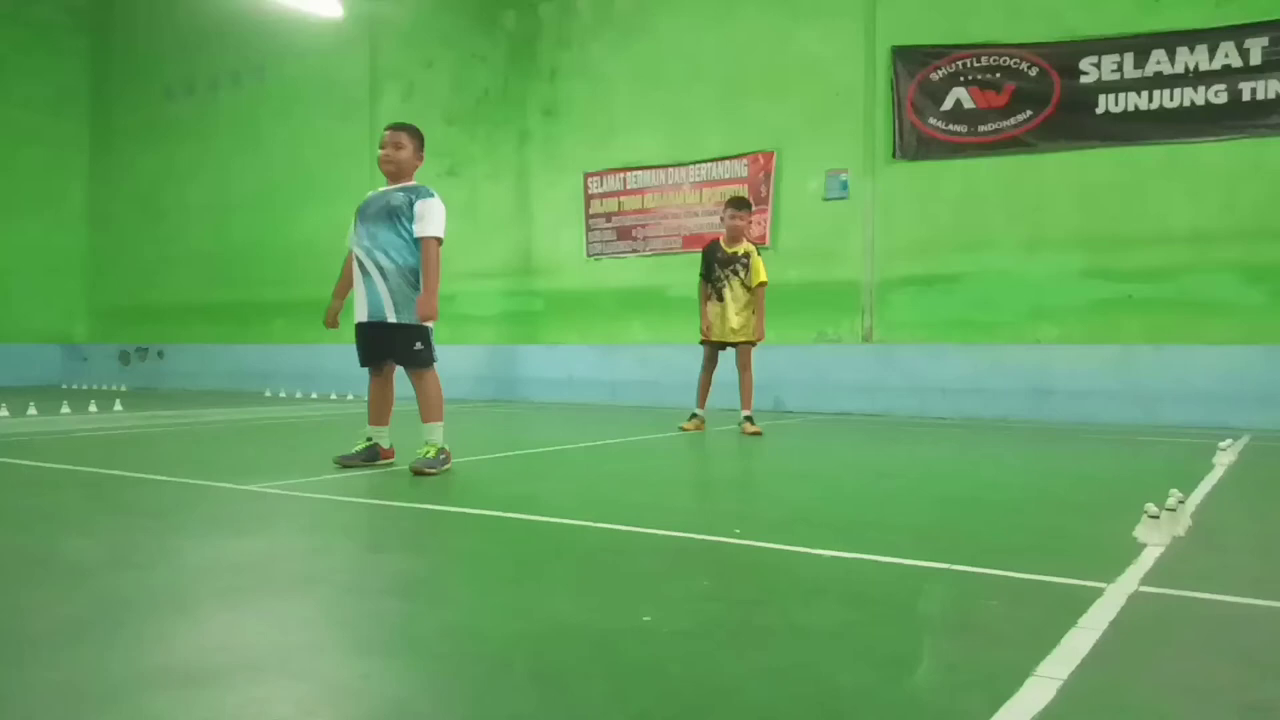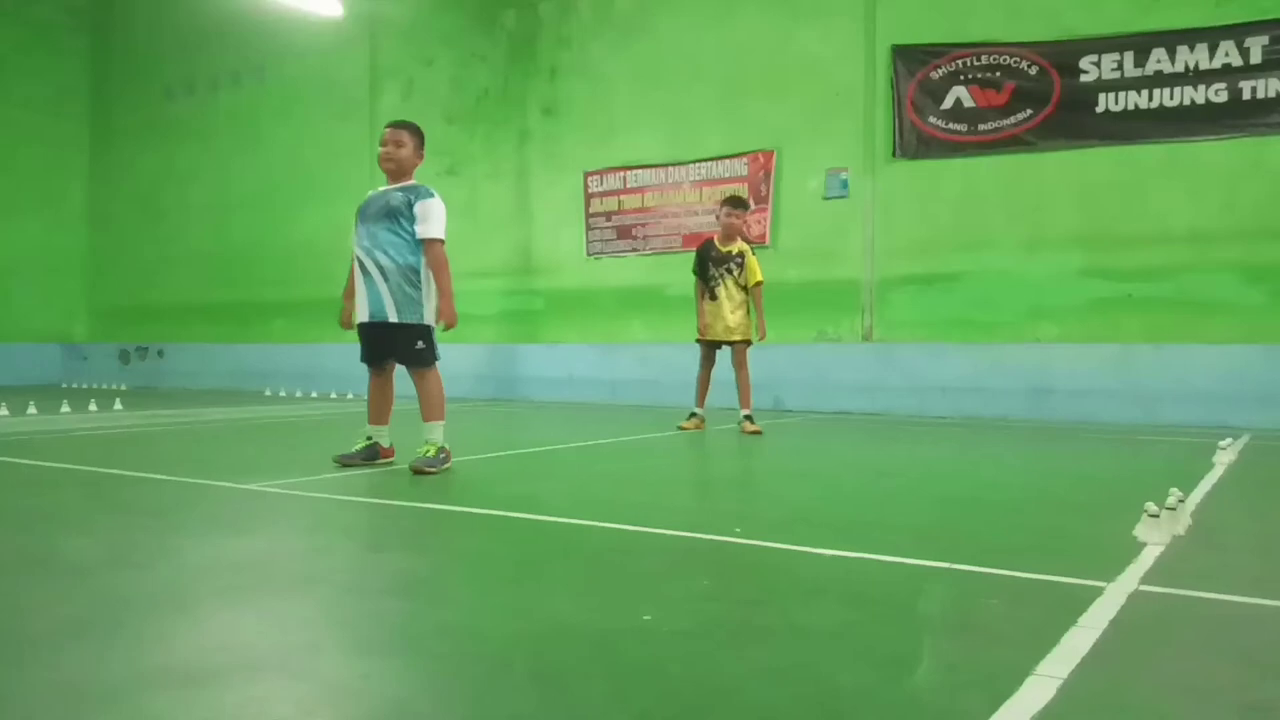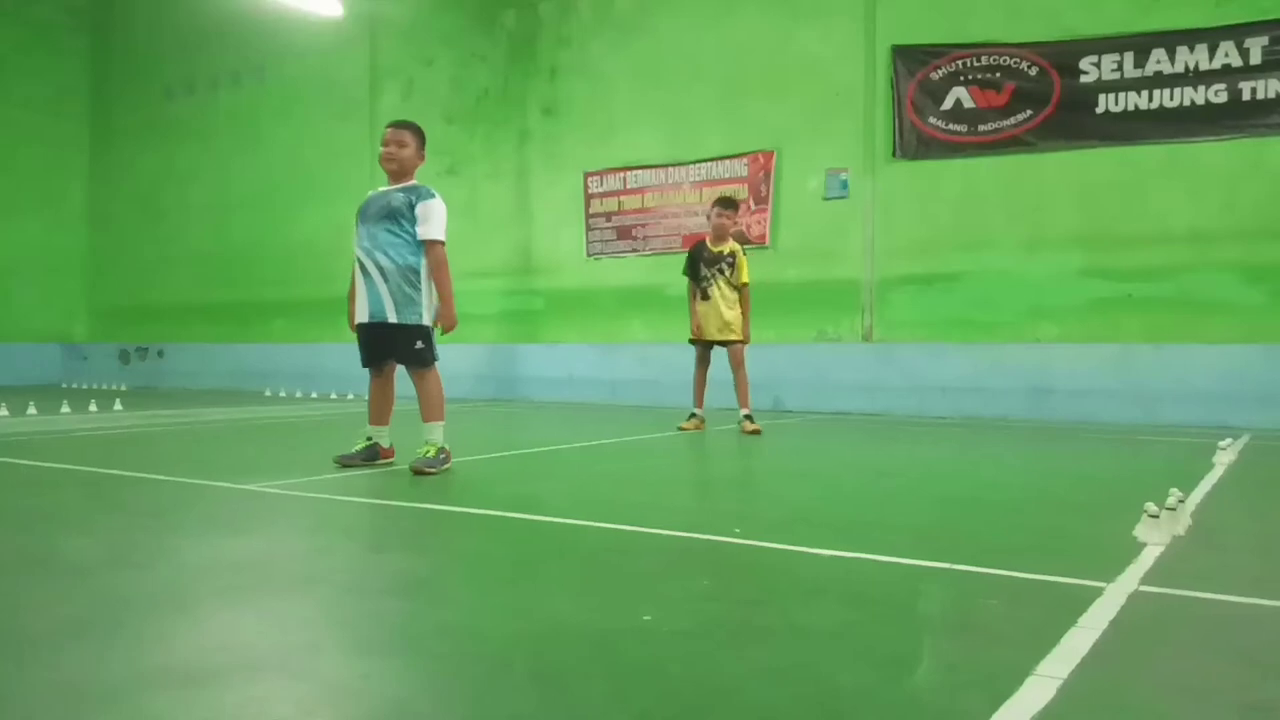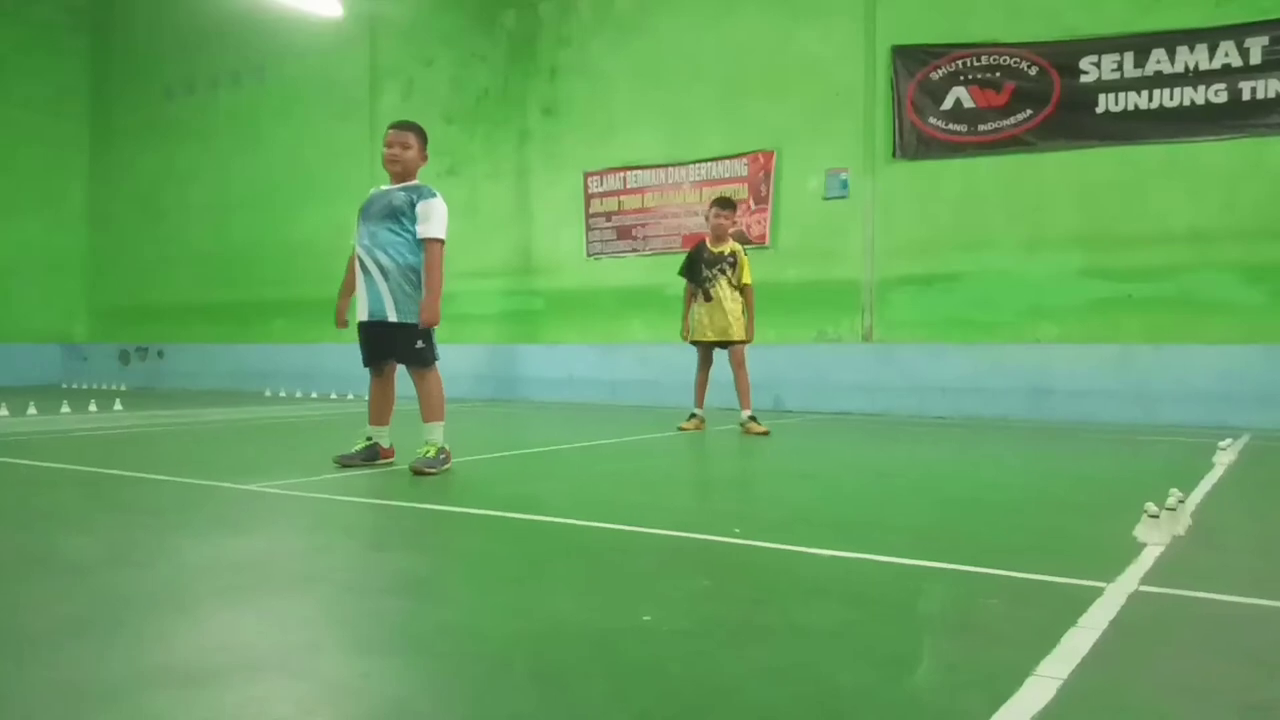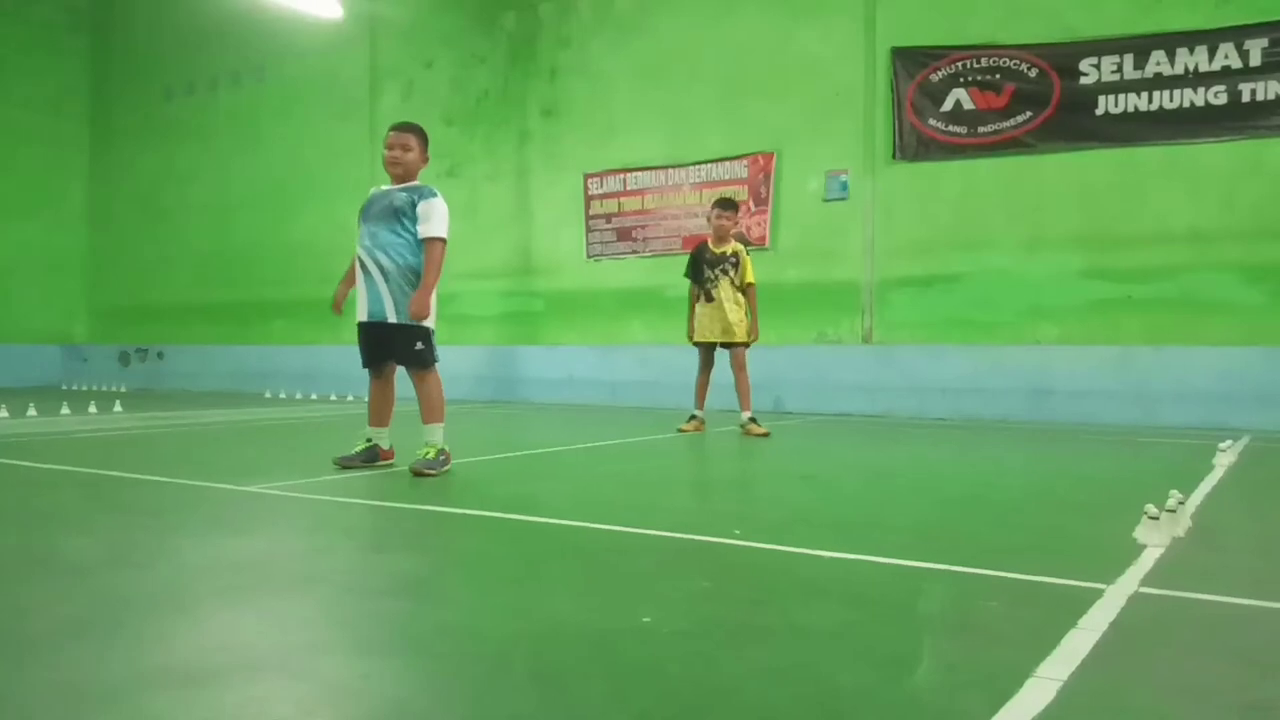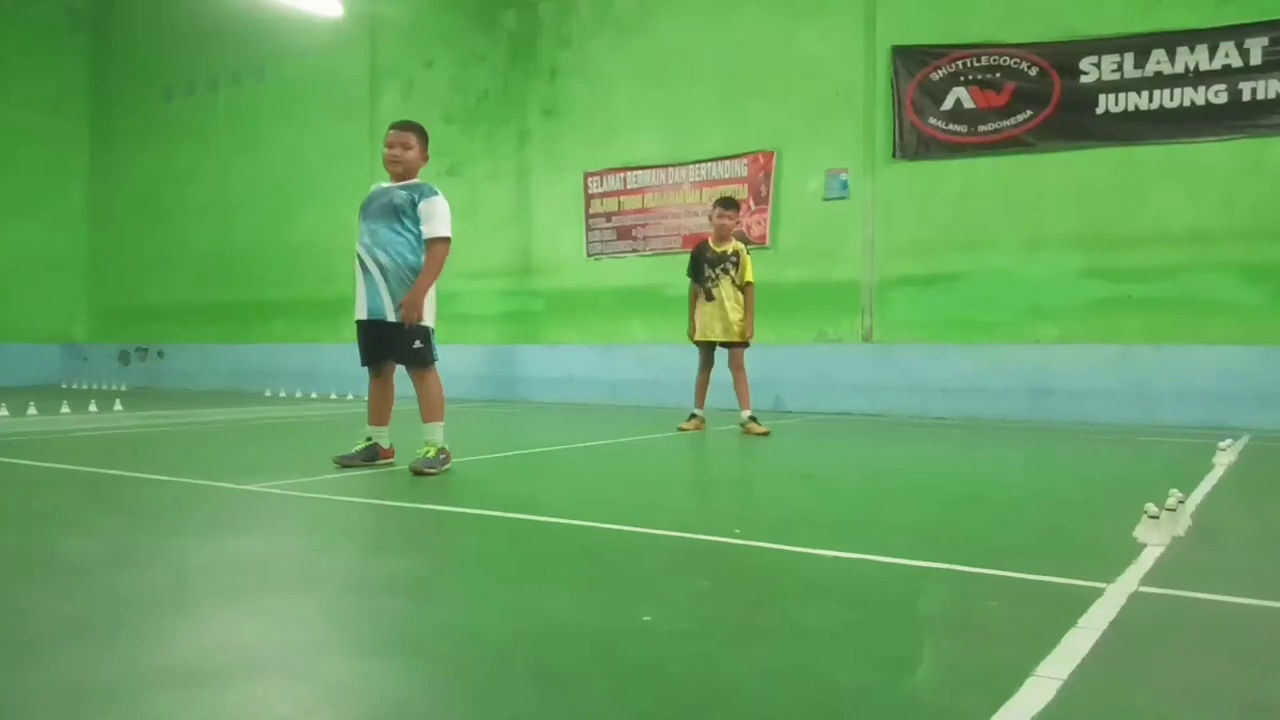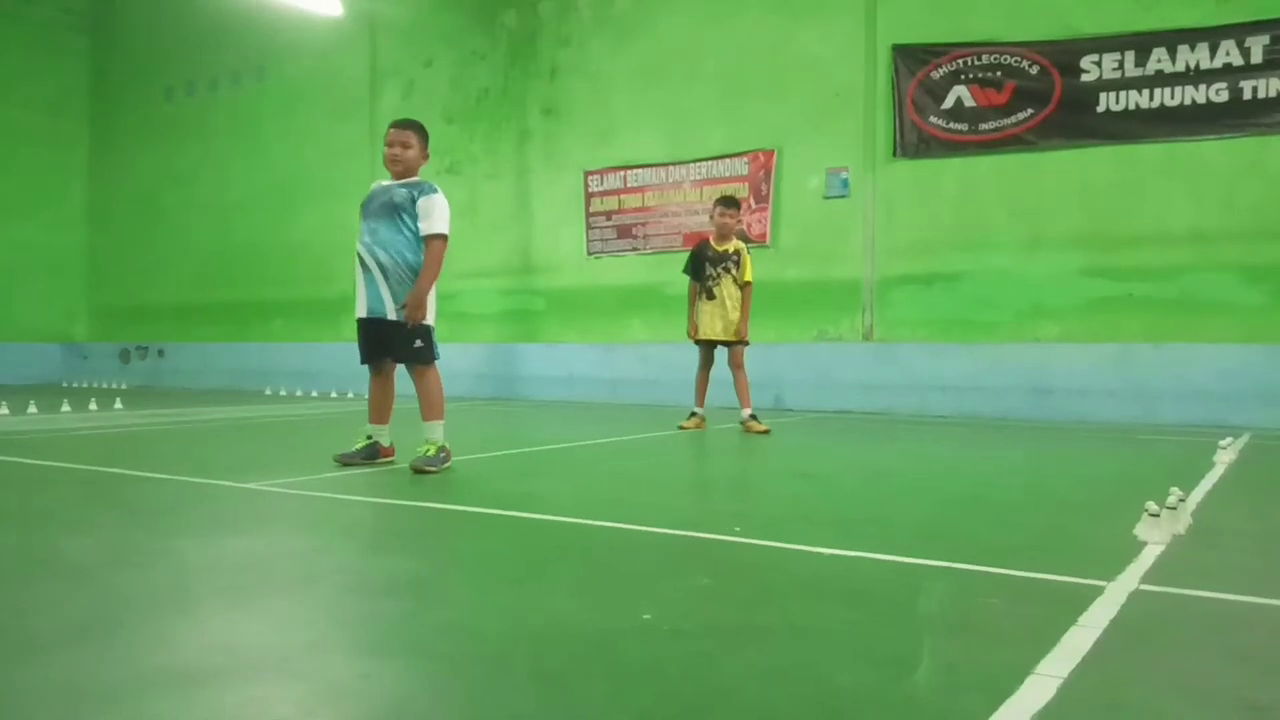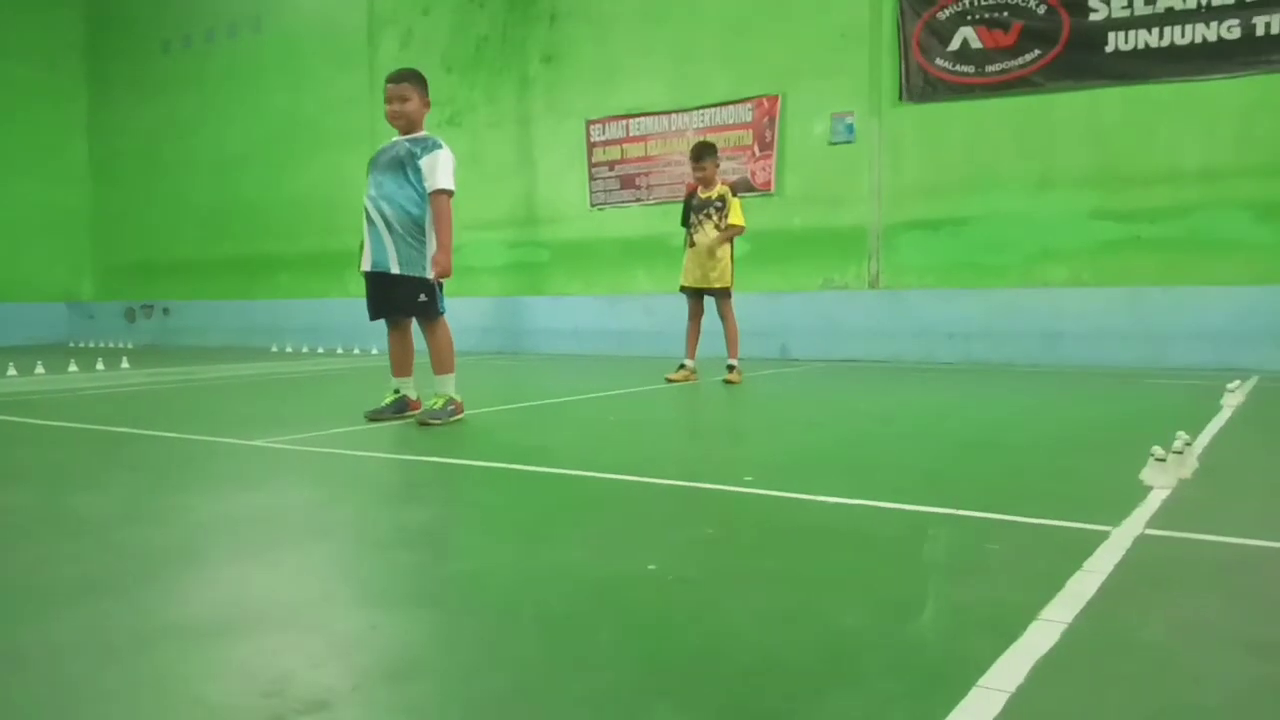
dt=0.2s
person 1, frame 1
left shoulder: (423, 198)
right shoulder: (368, 202)
left elbow: (430, 247)
right elbow: (354, 254)
left wrist: (429, 295)
right wrist: (337, 298)
left hip: (407, 305)
right hip: (370, 307)
left knee: (420, 368)
right knee: (378, 370)
left ankle: (435, 446)
right ankle: (378, 442)
person 1, frame 2
left shoulder: (424, 198)
right shoulder: (369, 201)
left elbow: (434, 249)
left wrist: (446, 299)
right wrist: (348, 300)
left hip: (409, 304)
right hip: (371, 307)
left knee: (422, 367)
right knee: (378, 369)
left ankle: (436, 445)
right ankle: (378, 442)
person 1, frame 3
left shoulder: (424, 198)
right shoulder: (370, 201)
left elbow: (435, 251)
left wrist: (445, 302)
right wrist: (352, 301)
left hip: (409, 305)
right hip: (371, 306)
left knee: (421, 368)
right knee: (379, 370)
left ankle: (435, 445)
right ankle: (378, 442)
person 1, frame 4
left shoulder: (426, 198)
right shoulder: (372, 200)
left elbow: (433, 249)
right elbow: (358, 251)
left wrist: (432, 299)
right wrist: (344, 296)
left hip: (408, 305)
right hip: (371, 306)
left knee: (422, 368)
right knee: (379, 370)
left ankle: (435, 445)
right ankle: (378, 442)
person 1, frame 5
left shoulder: (427, 198)
right shoulder: (373, 199)
left elbow: (435, 247)
left wrist: (424, 294)
right wrist: (344, 285)
left hip: (408, 305)
right hip: (372, 306)
left knee: (422, 369)
right knee: (379, 370)
left ankle: (436, 446)
right ankle: (378, 443)
person 1, frame 6
left shoulder: (427, 196)
right shoulder: (374, 196)
left elbow: (439, 246)
left wrist: (418, 293)
right wrist: (361, 288)
left hip: (407, 303)
right hip: (371, 304)
left knee: (421, 368)
right knee: (378, 369)
left ankle: (436, 445)
right ankle: (377, 442)
person 1, frame 7
left shoulder: (428, 194)
right shoulder: (377, 194)
left elbow: (436, 244)
left wrist: (422, 293)
right wrist: (364, 289)
left hip: (409, 301)
right hip: (373, 301)
left knee: (423, 364)
right knee: (378, 367)
left ankle: (437, 443)
right ankle: (376, 439)
person 1, frame 8
left shoulder: (432, 149)
right shoulder: (383, 152)
left elbow: (441, 199)
left wrist: (444, 250)
right wrist: (366, 251)
left hip: (416, 256)
right hip: (380, 258)
left knee: (431, 319)
right knee: (395, 322)
left ankle: (447, 396)
right ankle: (404, 394)
person 2, frame 1
left shoulder: (751, 252)
right shoulder: (711, 249)
left elbow: (759, 286)
right elbow: (703, 285)
left wrist: (760, 319)
right wrist: (703, 316)
left hip: (742, 318)
right hip: (716, 317)
left knee: (744, 364)
right knee: (708, 364)
left ankle: (746, 417)
right ankle: (698, 414)
person 2, frame 2
left shoulder: (745, 251)
right shoulder: (706, 248)
left elbow: (755, 285)
right elbow: (699, 284)
left wrist: (760, 319)
right wrist: (700, 315)
left hip: (737, 317)
right hip: (711, 316)
left knee: (740, 363)
right knee: (706, 363)
left ankle: (746, 416)
right ankle: (698, 414)
person 2, frame 3
left shoulder: (736, 250)
right shoulder: (698, 249)
left elbow: (743, 287)
right elbow: (692, 285)
left wrist: (747, 321)
right wrist: (693, 316)
left hip: (730, 316)
right hip: (704, 316)
left knee: (737, 362)
right knee: (701, 363)
left ankle: (745, 416)
right ankle: (697, 414)
person 2, frame 4
left shoulder: (737, 250)
right shoulder: (697, 251)
left elbow: (746, 287)
right elbow: (690, 286)
left wrist: (751, 321)
right wrist: (685, 319)
left hip: (732, 317)
right hip: (704, 317)
left knee: (738, 363)
right knee: (703, 364)
left ankle: (747, 416)
right ankle: (697, 414)
person 2, frame 5
left shoulder: (740, 251)
right shoulder: (700, 251)
left elbow: (750, 286)
right elbow: (694, 287)
left wrist: (754, 321)
right wrist: (690, 321)
left hip: (734, 318)
right hip: (706, 318)
left knee: (739, 365)
right knee: (704, 365)
left ankle: (747, 418)
right ankle: (697, 416)
person 2, frame 6
left shoulder: (740, 250)
right shoulder: (700, 250)
left elbow: (748, 286)
right elbow: (694, 286)
left wrist: (749, 320)
right wrist: (691, 319)
left hip: (734, 318)
right hip: (707, 317)
left knee: (737, 364)
right knee: (704, 364)
left ankle: (747, 417)
right ankle: (697, 415)
person 2, frame 7
left shoulder: (741, 249)
right shoulder: (701, 248)
left elbow: (747, 283)
right elbow: (694, 283)
left wrist: (744, 317)
right wrist: (690, 317)
left hip: (734, 316)
right hip: (707, 315)
left knee: (737, 362)
right knee: (704, 363)
left ankle: (747, 414)
right ankle: (697, 413)
person 2, frame 8
left shoulder: (727, 193)
right shoulder: (691, 196)
left elbow: (739, 226)
left wrist: (719, 239)
right wrist: (686, 259)
left hip: (718, 263)
right hip: (693, 264)
left knee: (725, 311)
right knee: (693, 314)
left ankle: (733, 365)
right ankle: (688, 365)
